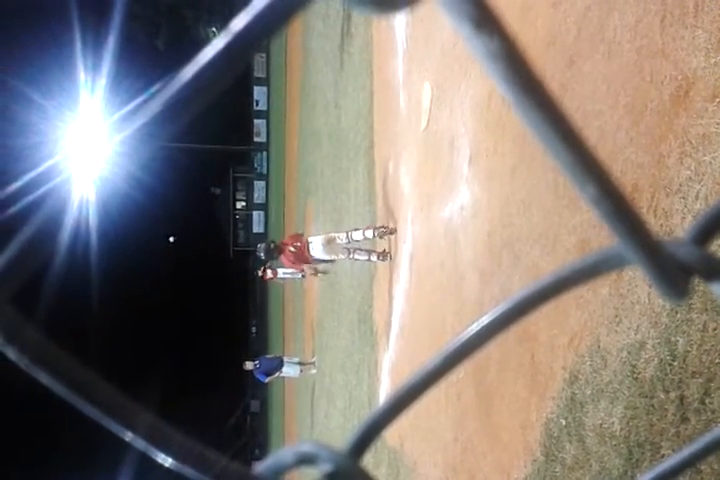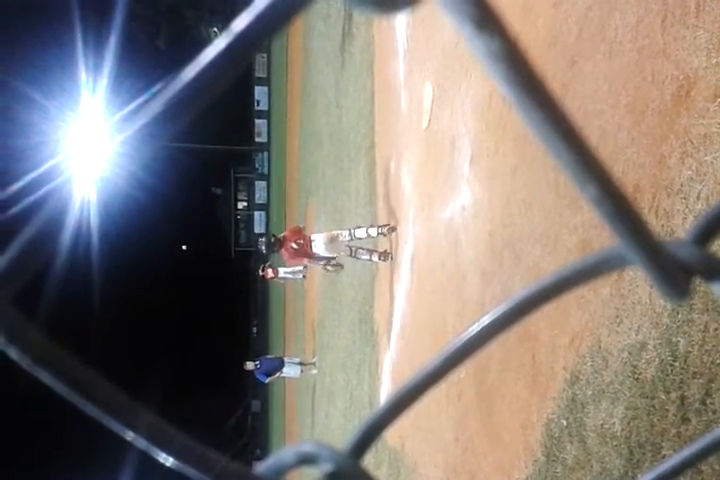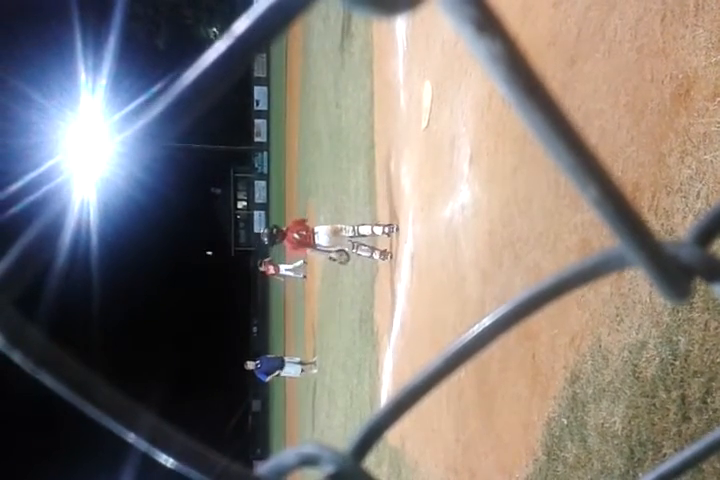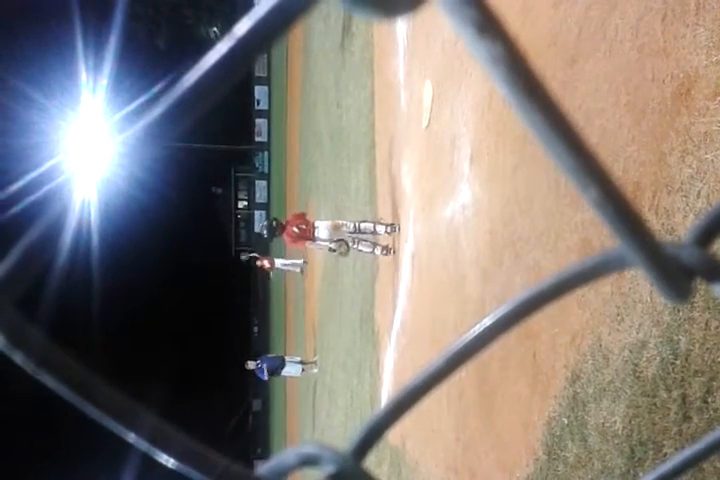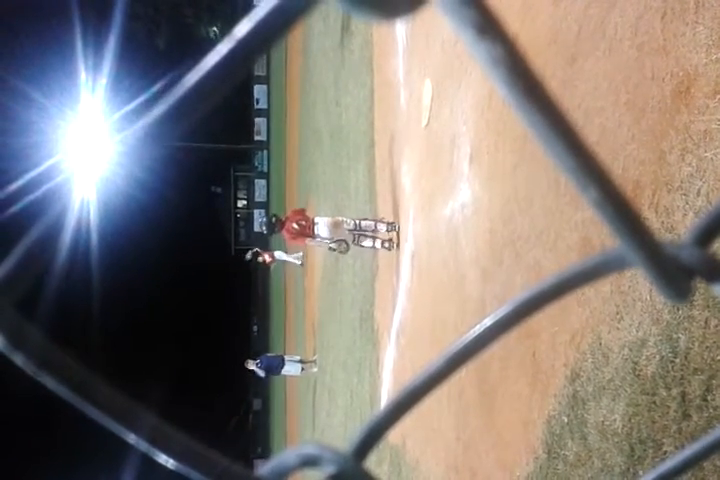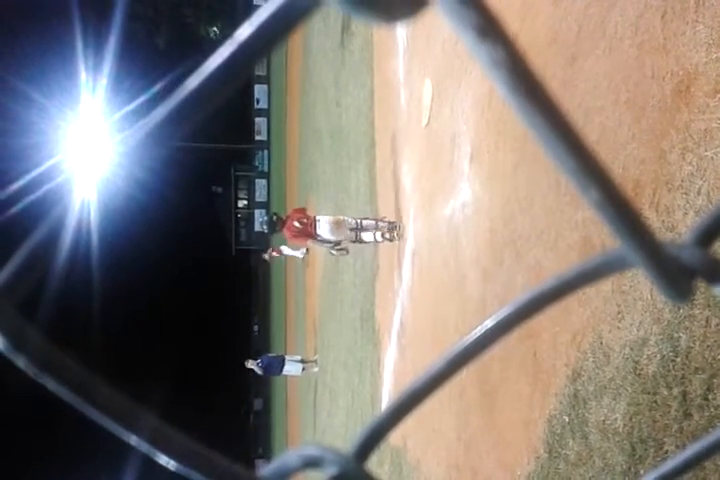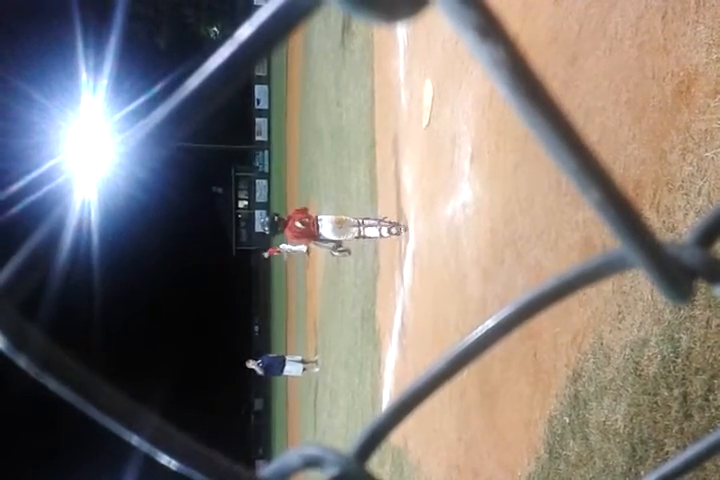
dt=0.2s
person 1, frame 1
left shoulder: (286, 261)
left elbow: (307, 266)
left hip: (315, 251)
right hip: (315, 242)
left knee: (349, 253)
right knee: (348, 236)
left ankle: (377, 256)
person 1, frame 2
left shoulder: (287, 257)
left elbow: (307, 260)
left wrist: (323, 263)
left hip: (319, 250)
right hip: (318, 238)
left knee: (351, 251)
right knee: (352, 233)
left ankle: (379, 256)
right ankle: (379, 230)
person 1, frame 3
left shoulder: (290, 246)
right shoulder: (291, 226)
left elbow: (310, 250)
left wrist: (328, 252)
left hip: (320, 242)
right hip: (321, 230)
left knee: (352, 247)
right knee: (356, 230)
left ankle: (379, 254)
right ankle: (385, 229)
person 1, frame 4
left shoulder: (289, 240)
right shoulder: (291, 224)
left elbow: (309, 243)
left wrist: (327, 245)
left hip: (320, 236)
right hip: (321, 225)
left knee: (354, 243)
right knee: (357, 227)
left ankle: (382, 250)
right ankle: (386, 228)
person 1, frame 5
left shoulder: (288, 237)
right shoulder: (290, 220)
left elbow: (308, 241)
left wrist: (328, 242)
left hip: (323, 235)
left knee: (355, 238)
right knee: (358, 224)
left ankle: (385, 243)
right ankle: (389, 227)
person 1, frame 6
left shoulder: (289, 236)
right shoulder: (291, 218)
left elbow: (309, 241)
left wrist: (329, 246)
left hip: (324, 233)
left knee: (357, 236)
right knee: (359, 223)
left ankle: (387, 234)
right ankle: (388, 226)
person 1, frame 7
left shoulder: (291, 237)
right shoulder: (292, 215)
left elbow: (310, 242)
left wrist: (330, 246)
left hip: (326, 233)
right hip: (323, 219)
left knee: (359, 232)
right knee: (361, 222)
left ankle: (390, 230)
right ankle: (387, 225)
